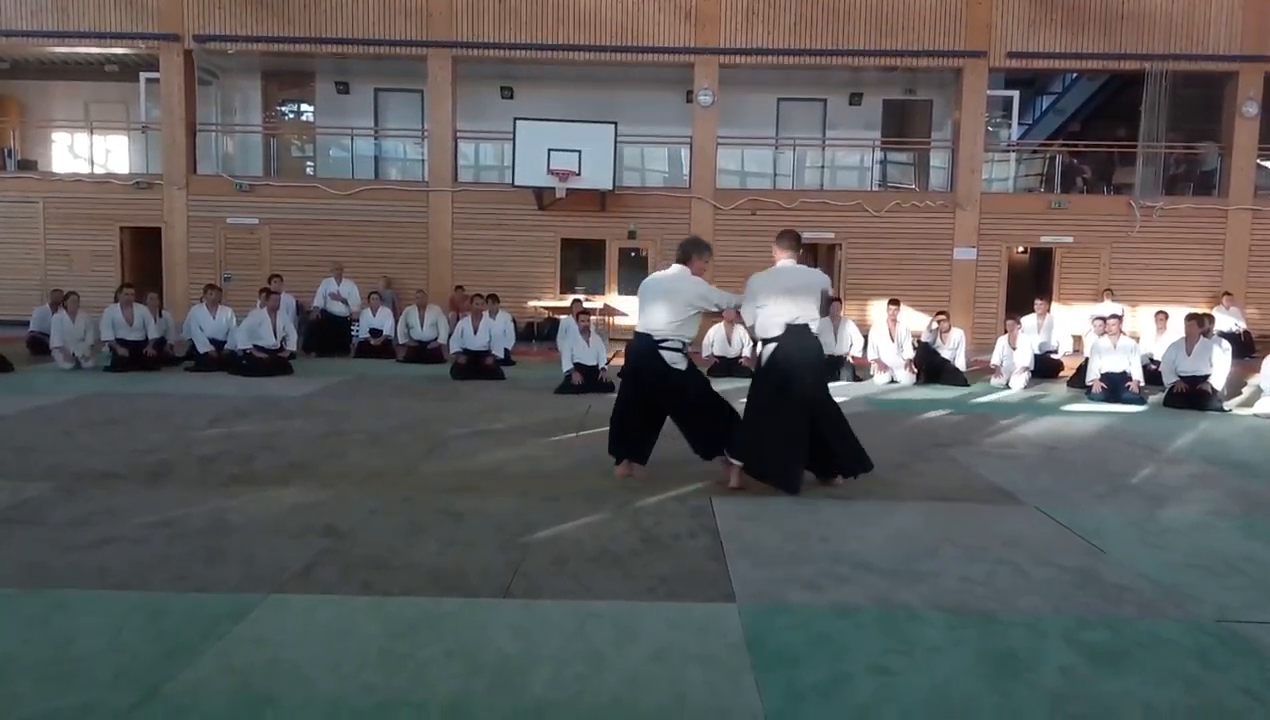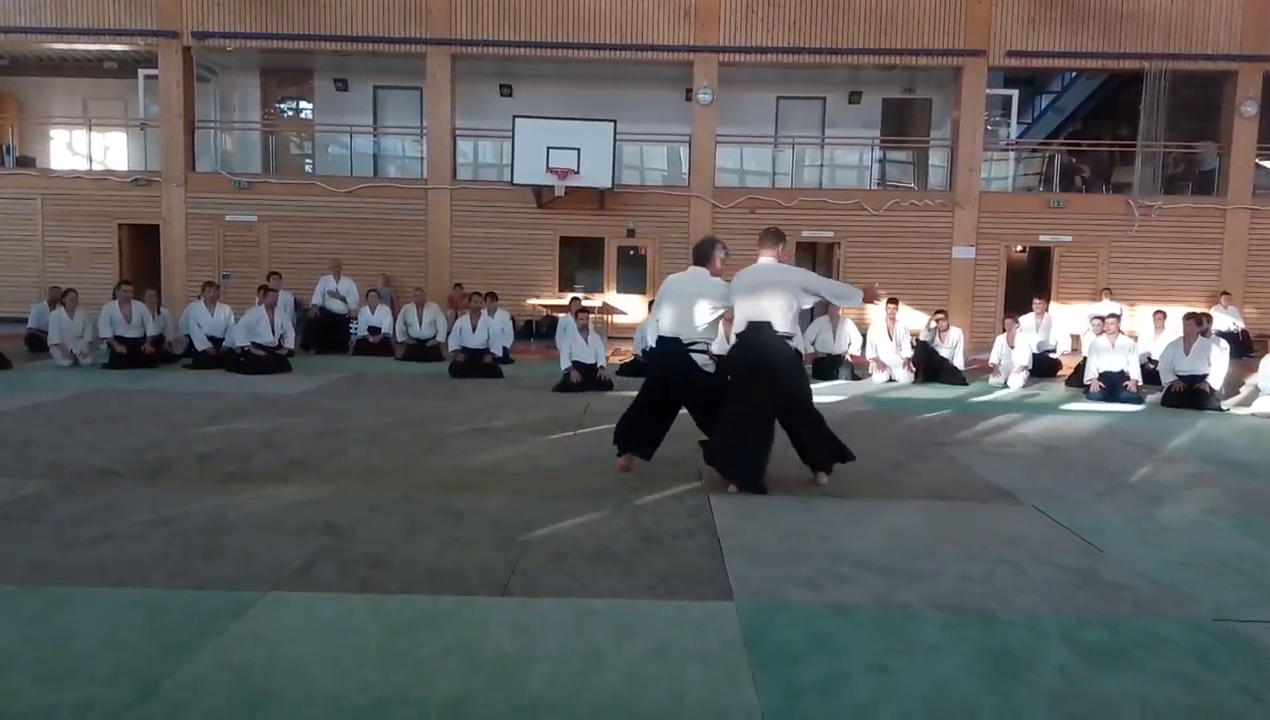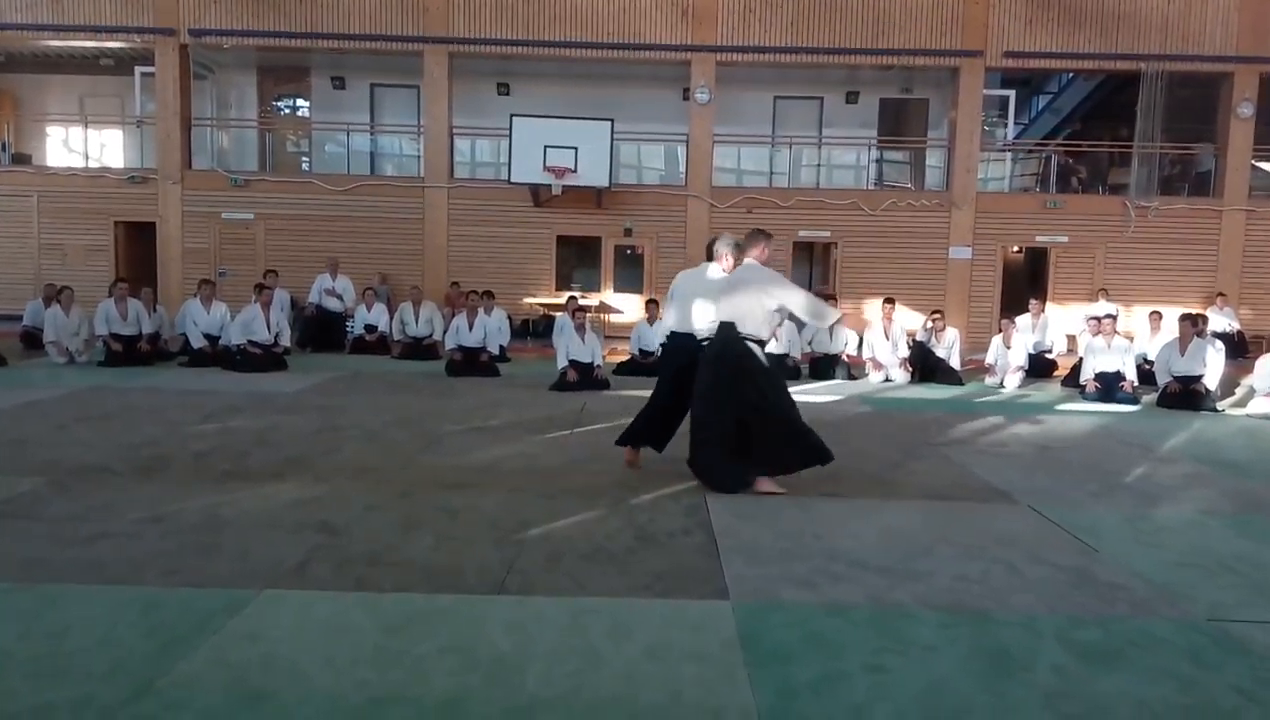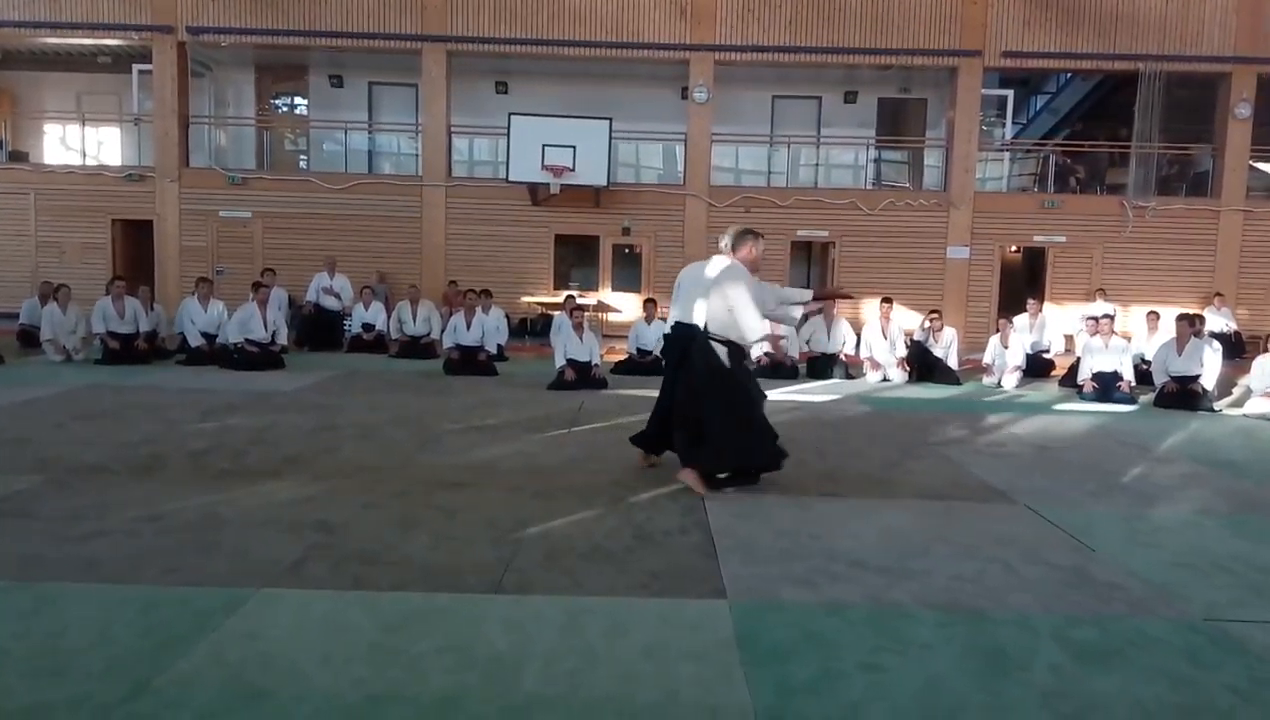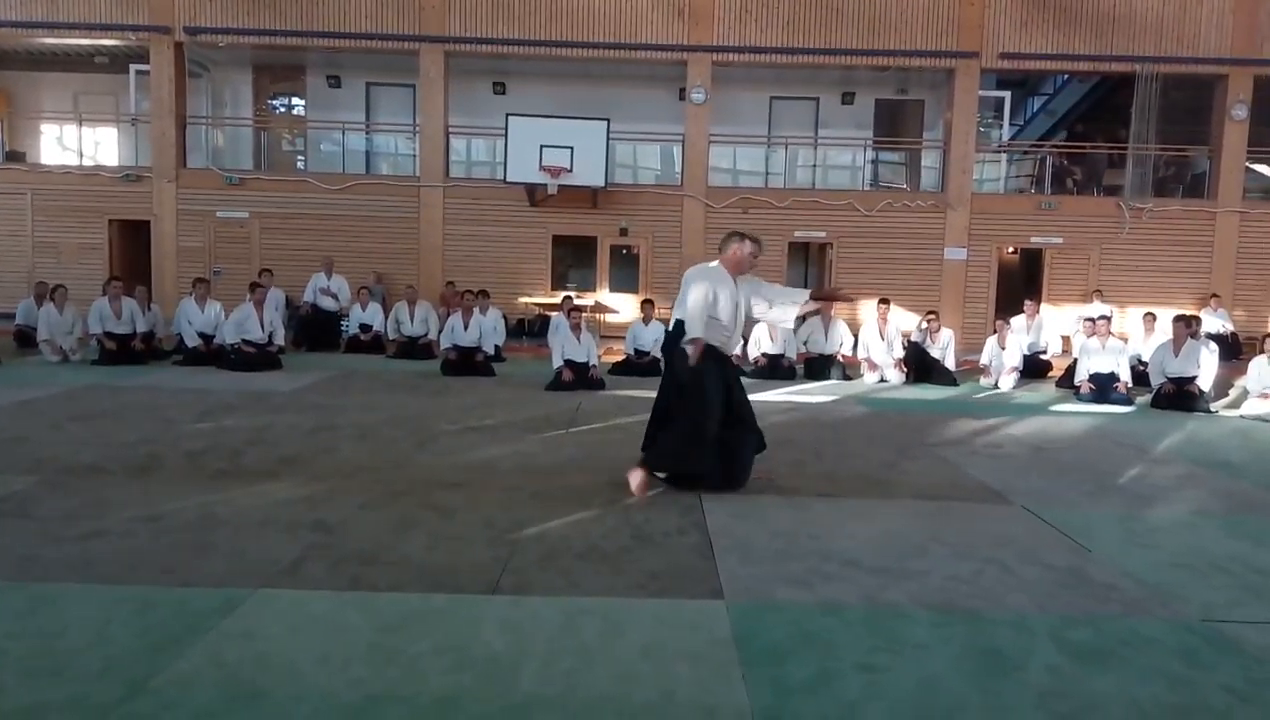
dt=0.1s
person 1, frame 1
left shoulder: (756, 281)
right shoulder: (813, 276)
left elbow: (748, 318)
right elbow: (826, 293)
left wrist: (756, 320)
left hip: (777, 351)
right hip: (807, 348)
left knee: (764, 413)
right knee: (820, 410)
left ankle: (741, 468)
right ankle: (835, 469)
person 1, frame 2
left shoulder: (741, 278)
right shoulder: (794, 275)
right elbow: (830, 288)
right wrist: (862, 294)
left hip: (749, 348)
right hip: (780, 350)
left knee: (742, 413)
right knee: (798, 409)
left ankle: (735, 474)
right ankle: (821, 467)
person 1, frame 3
left shoulder: (732, 279)
right shoulder: (767, 276)
right elbow: (800, 301)
right wrist: (835, 316)
left hip: (720, 350)
right hip: (745, 352)
left knee: (721, 414)
right knee: (771, 413)
left ankle: (722, 474)
right ankle: (763, 475)
person 1, frame 4
left shoulder: (727, 273)
right shoulder: (735, 276)
left elbow: (774, 297)
right elbow: (746, 309)
left wrist: (815, 296)
right wrist: (769, 337)
left hip: (719, 352)
right hip: (718, 353)
right knee: (737, 413)
right ankle: (697, 469)
person 1, frame 5
left shoulder: (744, 284)
right shoulder: (704, 276)
left elbow: (772, 304)
right elbow: (694, 310)
left wrist: (816, 298)
right wrist: (697, 340)
left hip: (717, 359)
right hip: (695, 357)
left knee: (732, 418)
right knee: (697, 417)
left ankle: (723, 474)
right ankle: (645, 469)
person 2, frame 1
left shoulder: (652, 281)
right shoulder: (696, 286)
right elbow: (729, 302)
left hip: (640, 348)
right hip: (666, 355)
left knee: (635, 406)
right knee: (701, 404)
left ankle: (625, 461)
right ankle: (724, 458)
person 2, frame 2
left shoulder: (670, 282)
right shoulder: (716, 286)
left elbow: (657, 318)
left hip: (660, 351)
right hip: (693, 358)
left knee: (650, 405)
right knee: (717, 406)
left ankle: (628, 454)
person 2, frame 3
left shoulder: (683, 277)
left elbow: (669, 315)
left hip: (673, 346)
right hip: (702, 351)
left knee: (664, 400)
left ankle: (633, 447)
person 2, frame 4
left shoulder: (690, 271)
right shoulder: (734, 276)
left hip: (677, 338)
right hip: (706, 343)
left knee: (673, 399)
right knee: (723, 403)
left ankle: (651, 449)
person 2, frame 5
left shoulder: (699, 272)
right shoulder: (732, 278)
left hip: (680, 340)
right hip: (697, 346)
left knee: (682, 402)
right knee: (724, 402)
